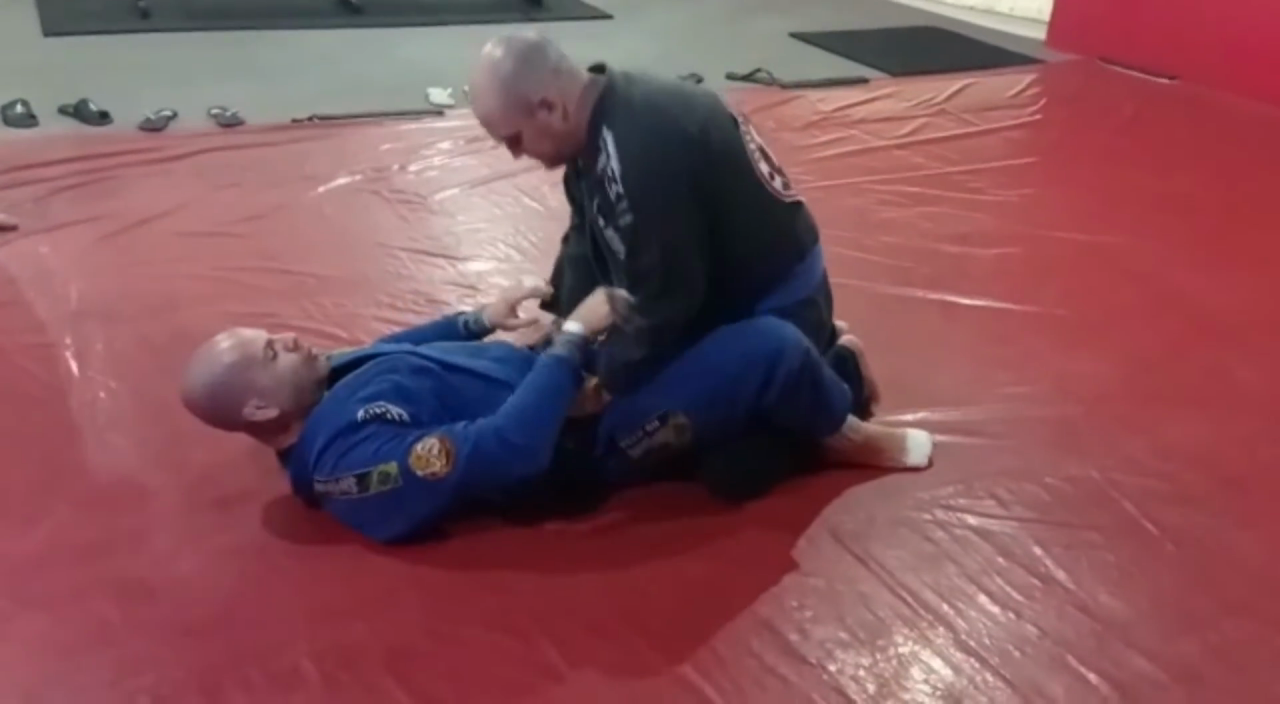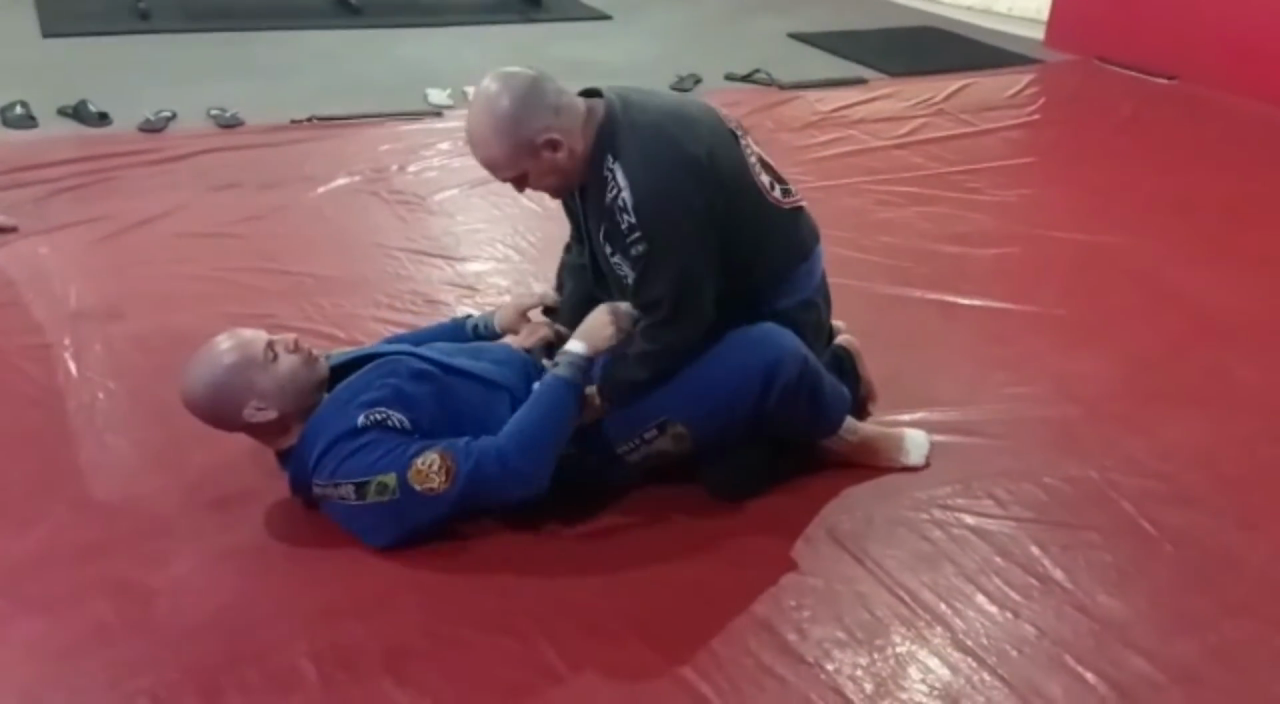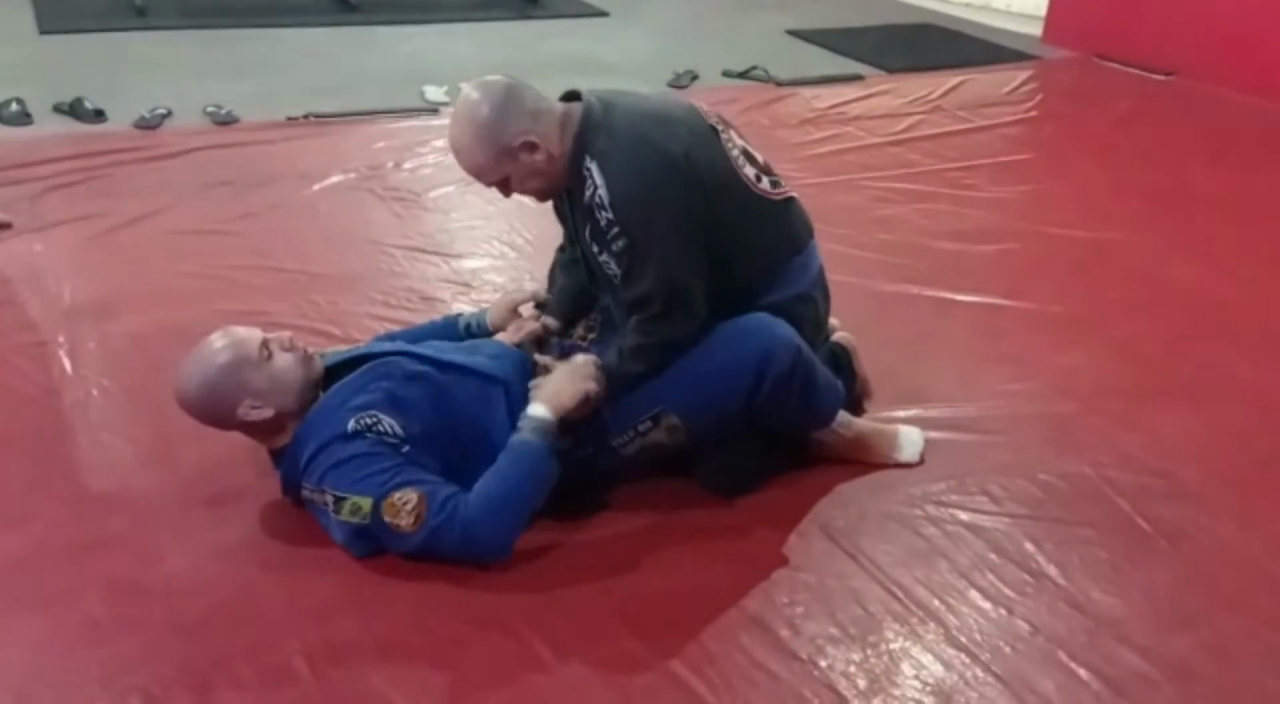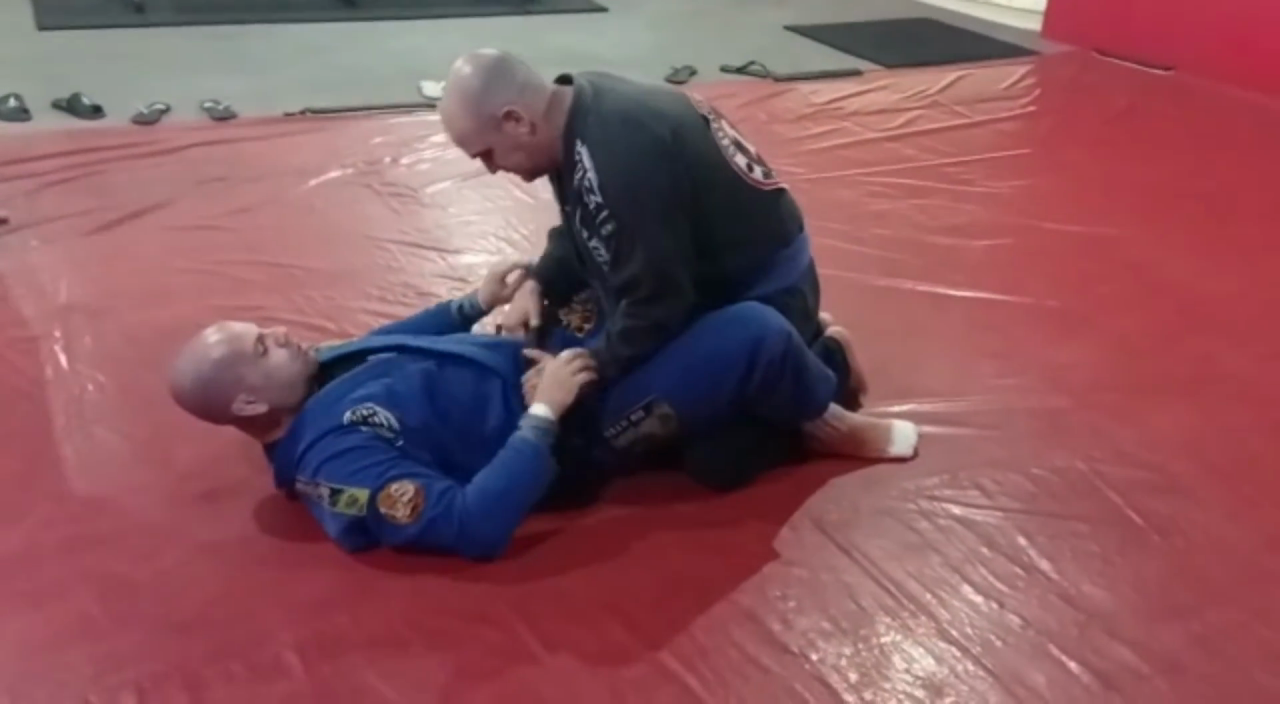
dt=0.3s
person 1, frame 1
left shoulder: (324, 390)
right shoulder: (353, 458)
left elbow: (394, 354)
right elbow: (512, 449)
left wrist: (478, 319)
right wrist: (574, 335)
left hip: (564, 381)
right hip: (590, 434)
right knee: (771, 347)
left ankle: (810, 355)
right ankle: (848, 438)
person 1, frame 2
left shoulder: (327, 387)
right shoulder: (352, 461)
left elbow: (402, 350)
right elbow: (513, 468)
left wrist: (492, 324)
right wrist: (577, 352)
left hip: (557, 375)
right hip: (587, 435)
right knee: (770, 355)
left ankle: (809, 348)
right ankle: (845, 438)
person 1, frame 3
left shoulder: (319, 385)
right shoulder: (341, 466)
left elbow: (396, 349)
right elbow: (483, 532)
left wrist: (481, 322)
right wrist: (545, 415)
left hip: (549, 375)
right hip: (581, 434)
right knee: (763, 346)
left ankle: (805, 358)
right ankle: (840, 433)
person 1, frame 4
left shoulder: (316, 380)
right shoulder: (338, 461)
left elbow: (391, 342)
right elbow: (475, 526)
left wrist: (473, 305)
right wrist: (543, 415)
left hip: (543, 359)
right hip: (574, 428)
right knee: (753, 334)
left ankle: (794, 358)
right ankle: (832, 428)
person 2, frame 1
left shoulder: (642, 150)
right shoulder: (602, 117)
left elbow: (665, 298)
right elbow: (587, 235)
left wrist: (610, 383)
right wrist: (556, 323)
left hip: (771, 301)
right hip: (716, 285)
left knee: (733, 470)
left ankle: (838, 379)
person 2, frame 2
left shoulder: (652, 179)
right shoulder: (596, 123)
left elbow: (673, 319)
right elbow: (588, 245)
left wrist: (602, 393)
right wrist: (562, 326)
left hip: (772, 298)
right hip: (711, 286)
left knee: (731, 467)
left ankle: (835, 376)
right ankle: (808, 354)
person 2, frame 3
left shoulder: (631, 177)
right shoulder: (584, 123)
left elbow: (664, 318)
right elbow: (584, 244)
right wrist: (554, 319)
left hip: (769, 291)
right hip: (711, 276)
left knee: (723, 467)
left ankle: (829, 374)
person 2, frame 4
left shoulder: (620, 157)
right shoulder: (586, 106)
left elbow: (655, 302)
right elbow: (582, 228)
right wrist: (540, 286)
left hip: (762, 283)
right hip: (705, 268)
left knee: (717, 459)
left ankle: (825, 368)
right ankle: (798, 343)
